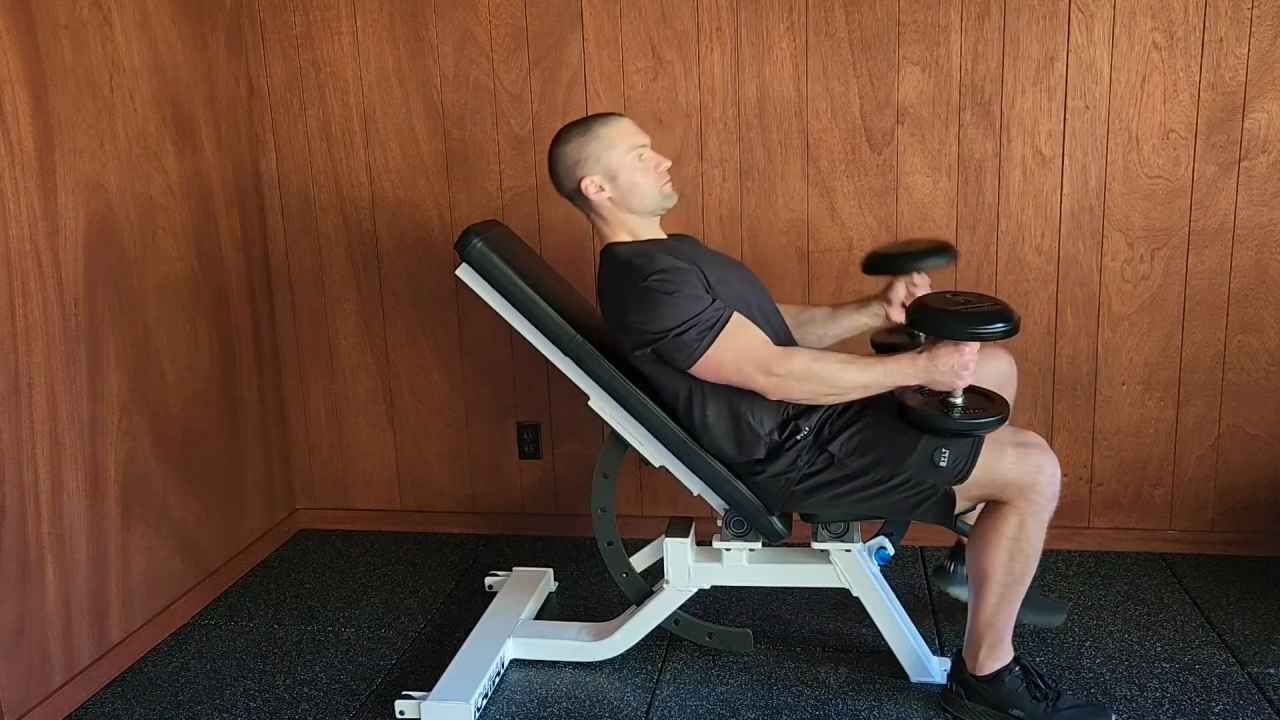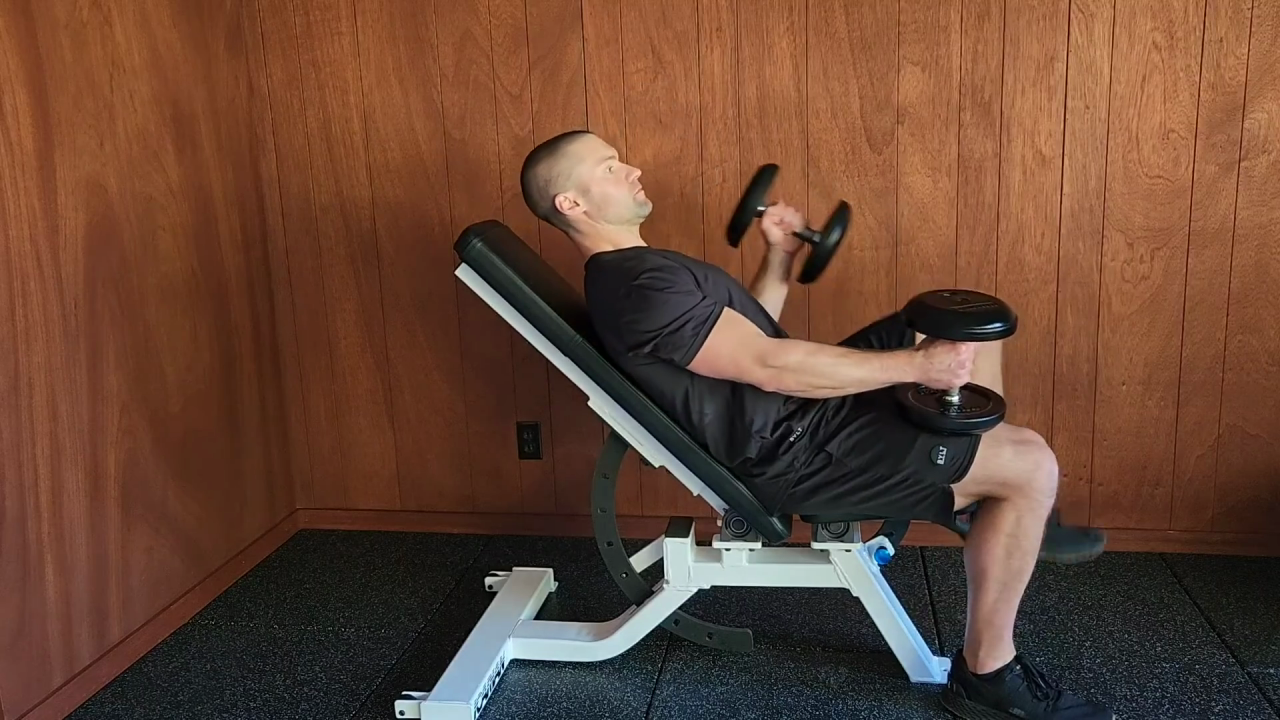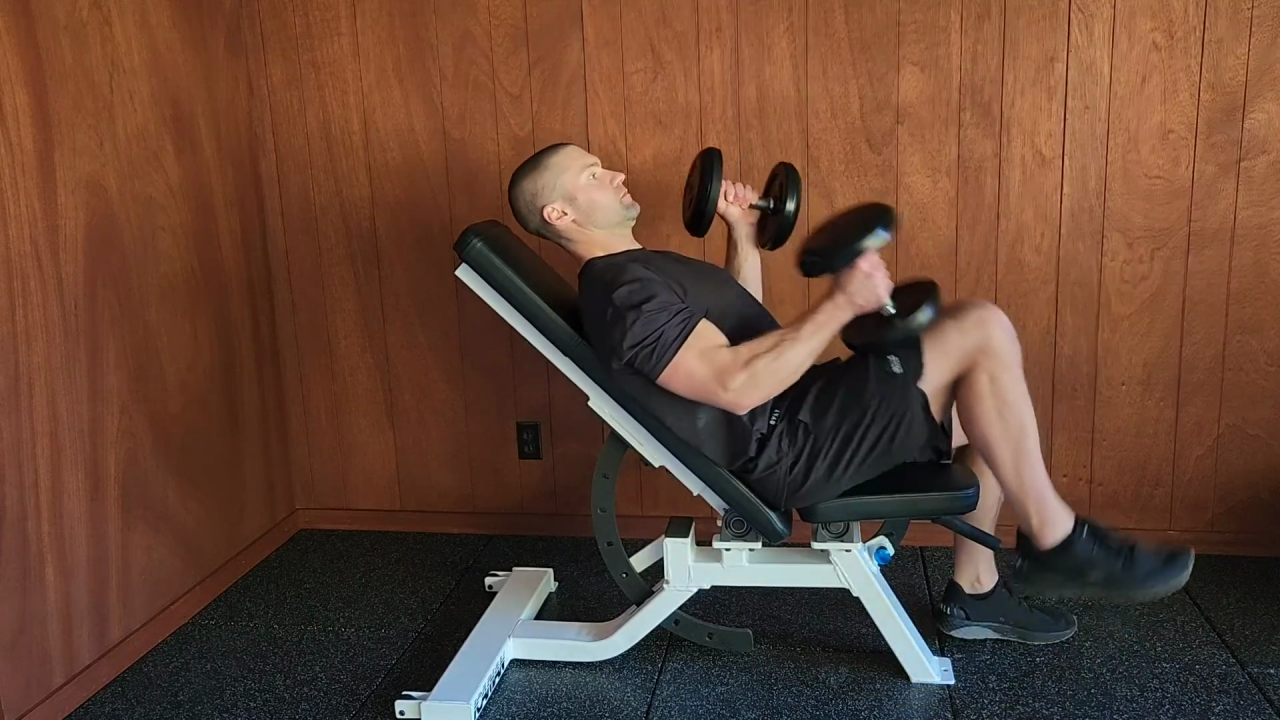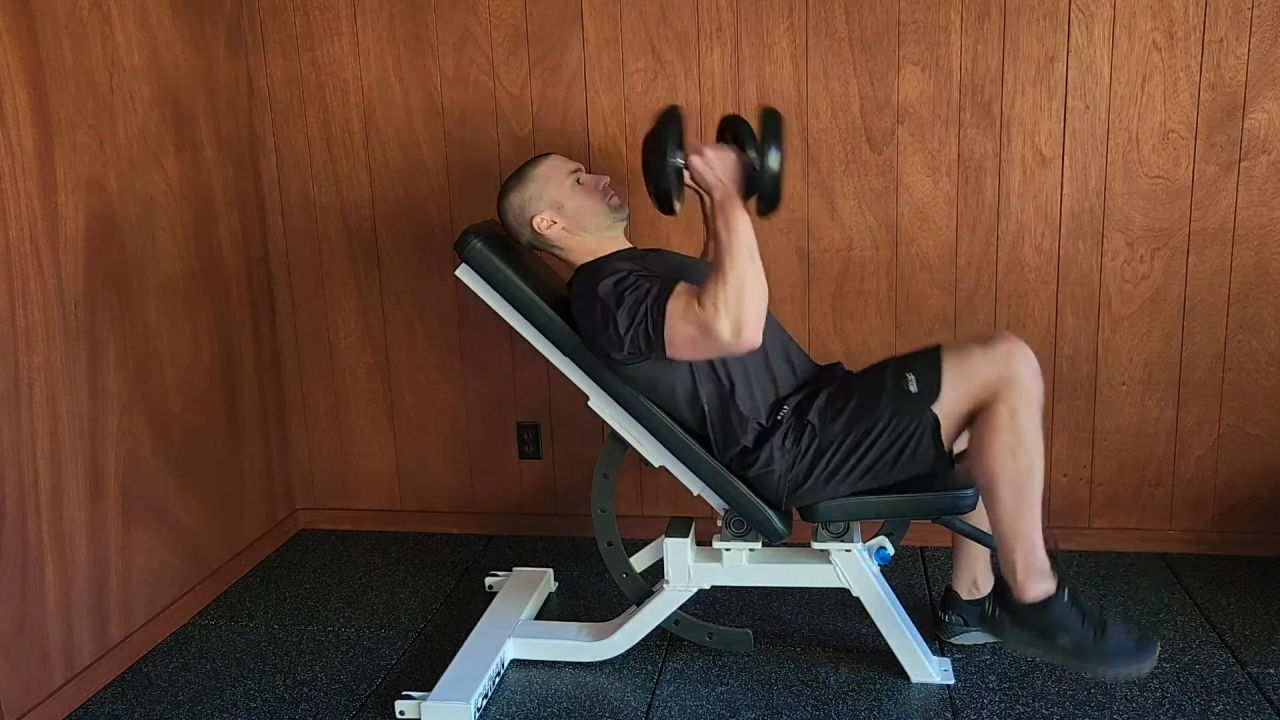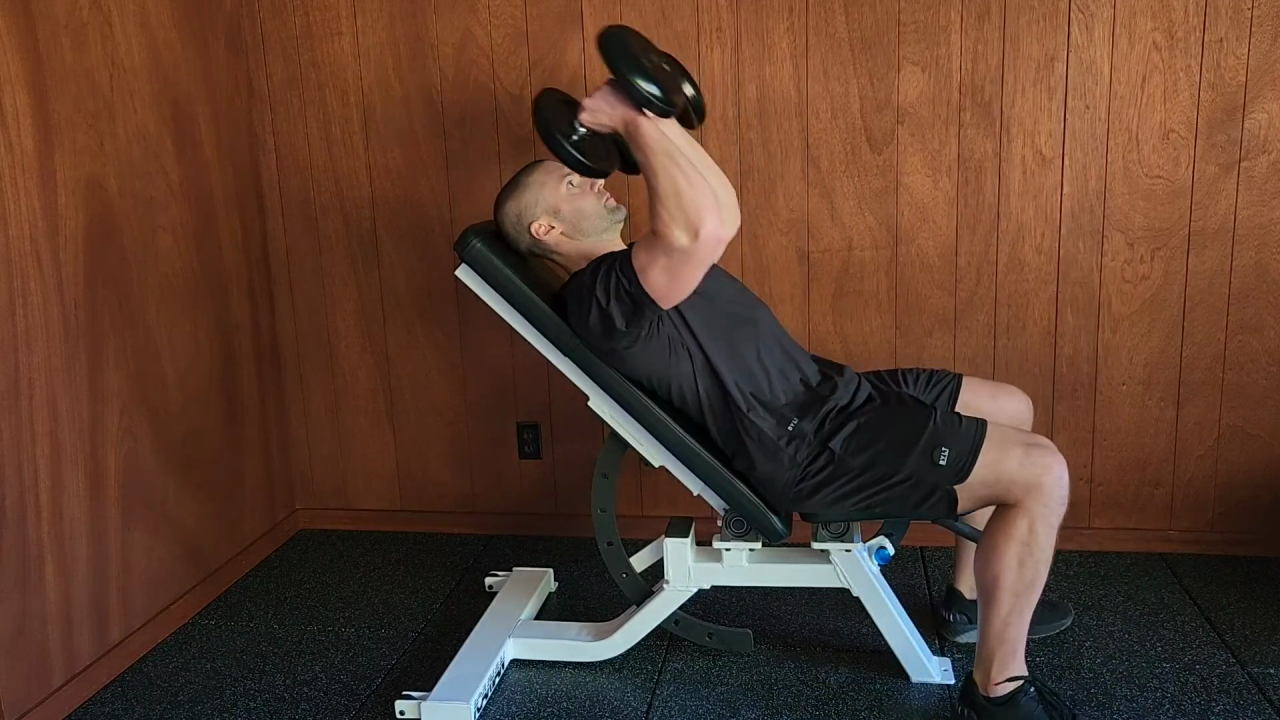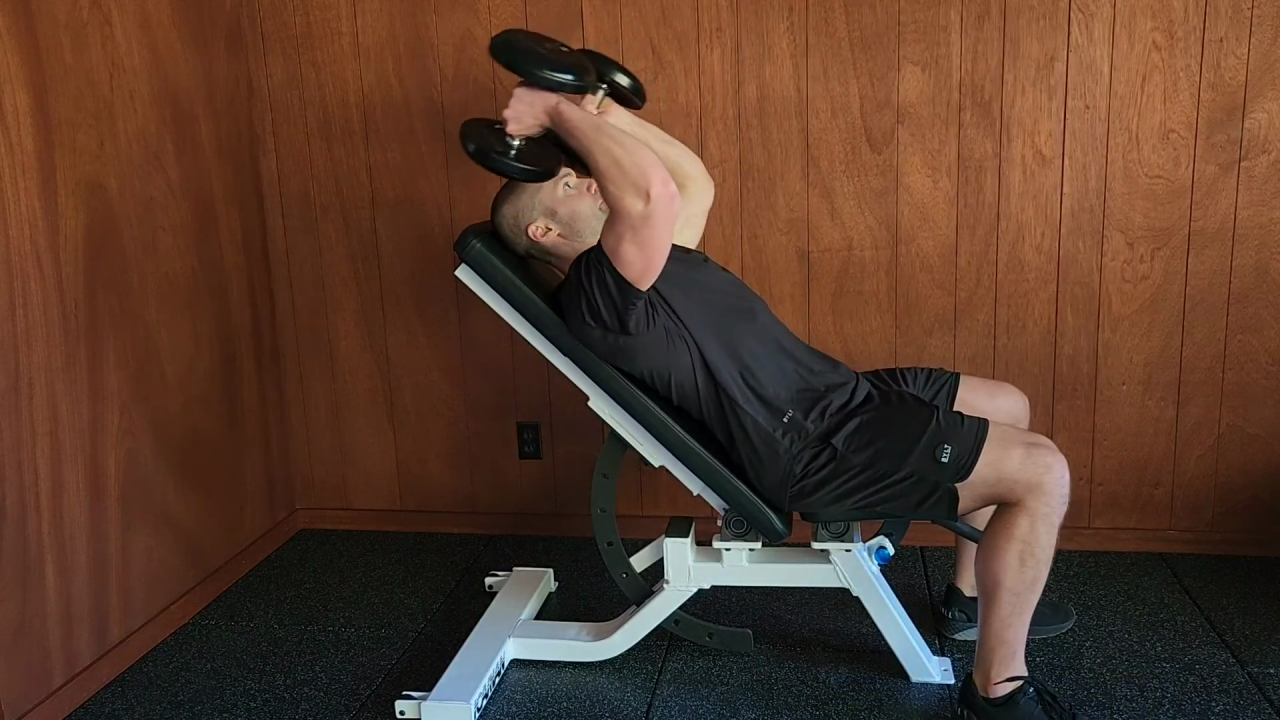
dt=0.3s
person 1, frame 1
left shoulder: (666, 255)
right shoulder: (646, 286)
left elbow: (775, 329)
right elbow: (774, 373)
left wrist: (875, 312)
right wrist: (918, 366)
left hip: (806, 410)
right hip: (795, 452)
left knee: (995, 367)
right knee: (1034, 468)
left ankle: (976, 566)
person 1, frame 2
left shoulder: (641, 268)
right shoulder: (635, 288)
right elbow: (768, 366)
left wrist: (777, 259)
right wrist: (915, 365)
left hip: (797, 406)
right hip: (792, 450)
right knee: (1031, 466)
left ankle: (1009, 521)
right ankle: (986, 672)
person 1, frame 3
left shoulder: (639, 271)
right shoulder: (621, 294)
right elbow: (741, 386)
left wrist: (743, 236)
right wrist: (843, 303)
left hip: (799, 423)
right hip: (790, 449)
left knee: (989, 420)
right knee: (983, 330)
left ankle: (974, 592)
right ankle: (1055, 542)
person 1, frame 4
left shoulder: (626, 269)
right shoulder: (610, 292)
left elbow: (719, 315)
right elbow: (735, 327)
left wrist: (716, 203)
right wrist: (730, 198)
left hip: (800, 414)
right hip: (790, 446)
left knee: (988, 420)
right knee: (1008, 367)
left ankle: (969, 600)
right ankle: (1034, 598)
person 1, frame 5
left shoulder: (630, 267)
right shoulder: (604, 295)
left elbow: (722, 212)
right elbow: (699, 224)
left wrist: (655, 121)
right wrist: (627, 119)
left hip: (825, 395)
right hip: (811, 447)
left knee: (1012, 409)
right knee: (1041, 472)
left ankle: (972, 599)
person 1, frame 6
left shoulder: (630, 263)
right shoulder: (598, 290)
left elbow: (695, 186)
right elbow: (656, 192)
left wrist: (602, 114)
right wrist: (559, 111)
left hip: (827, 396)
right hip: (812, 446)
left knee: (1007, 406)
right knee: (1041, 472)
left ankle: (972, 595)
